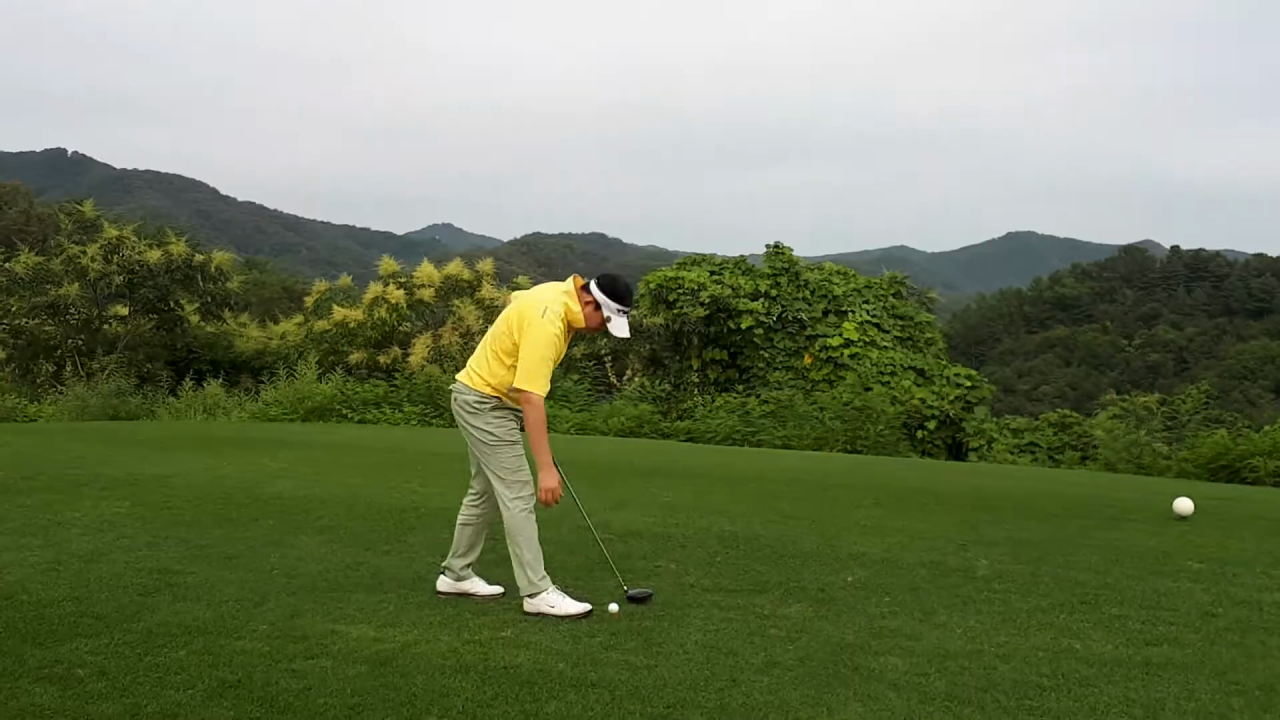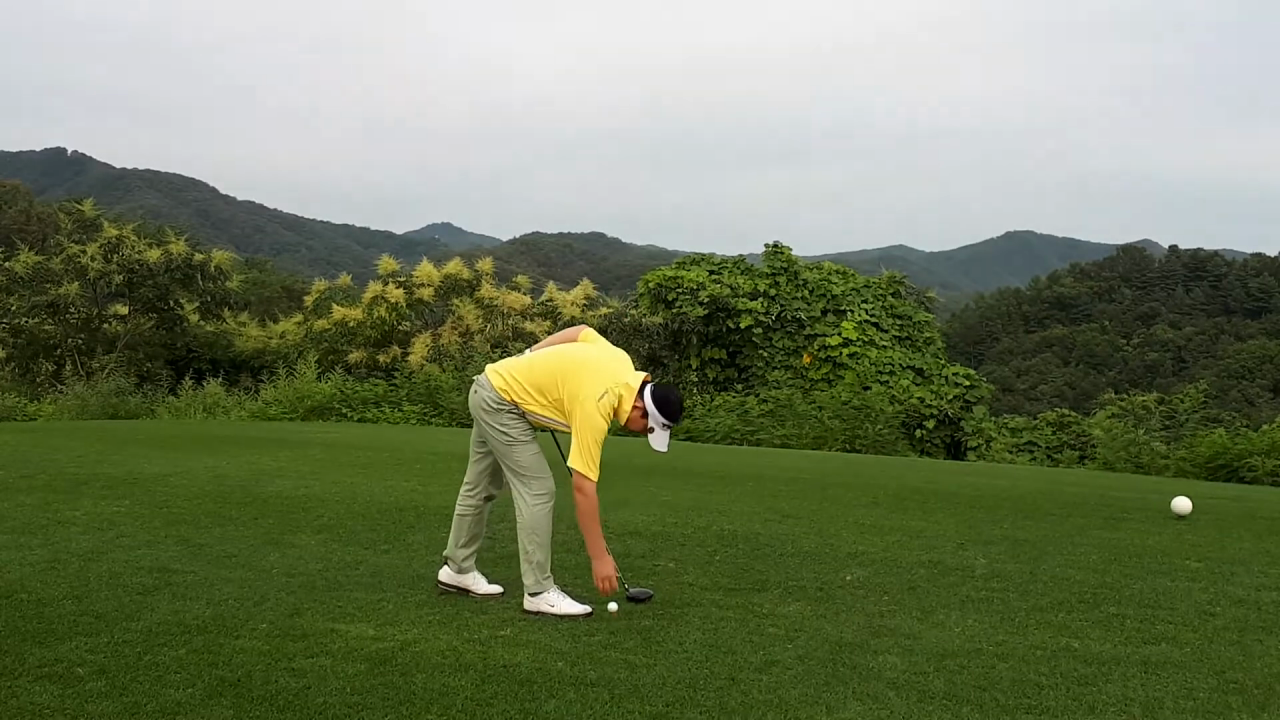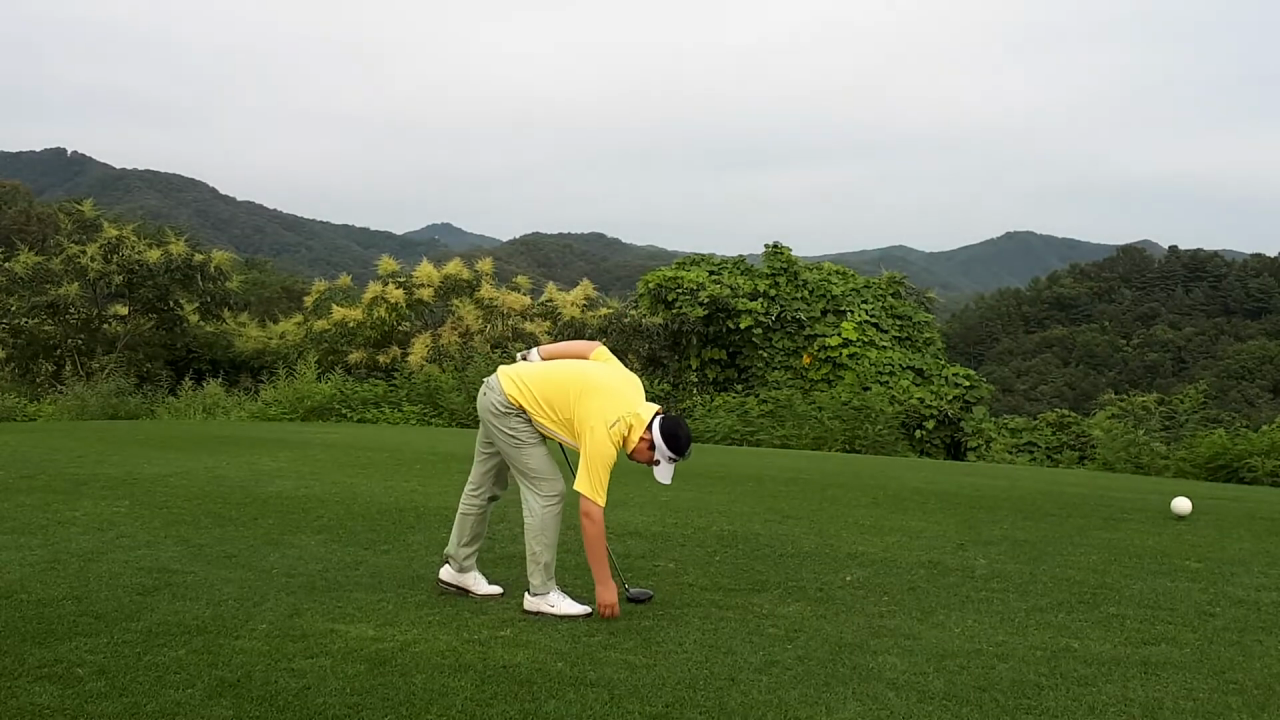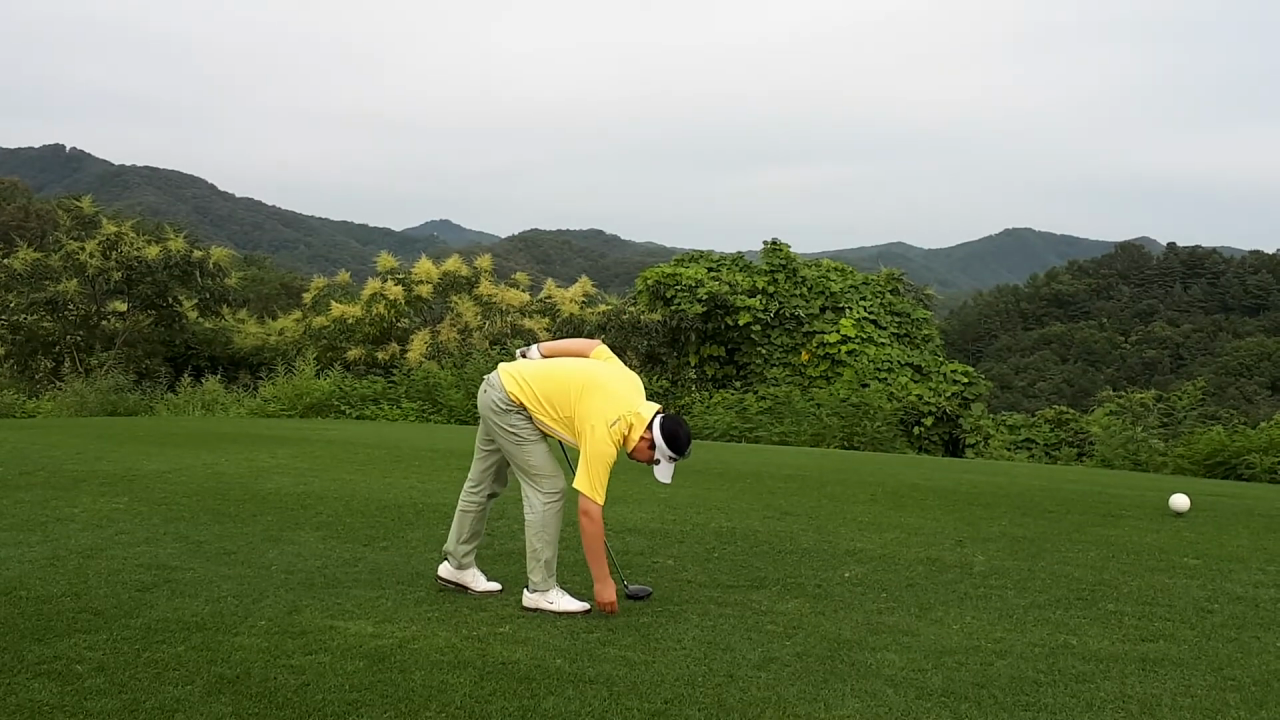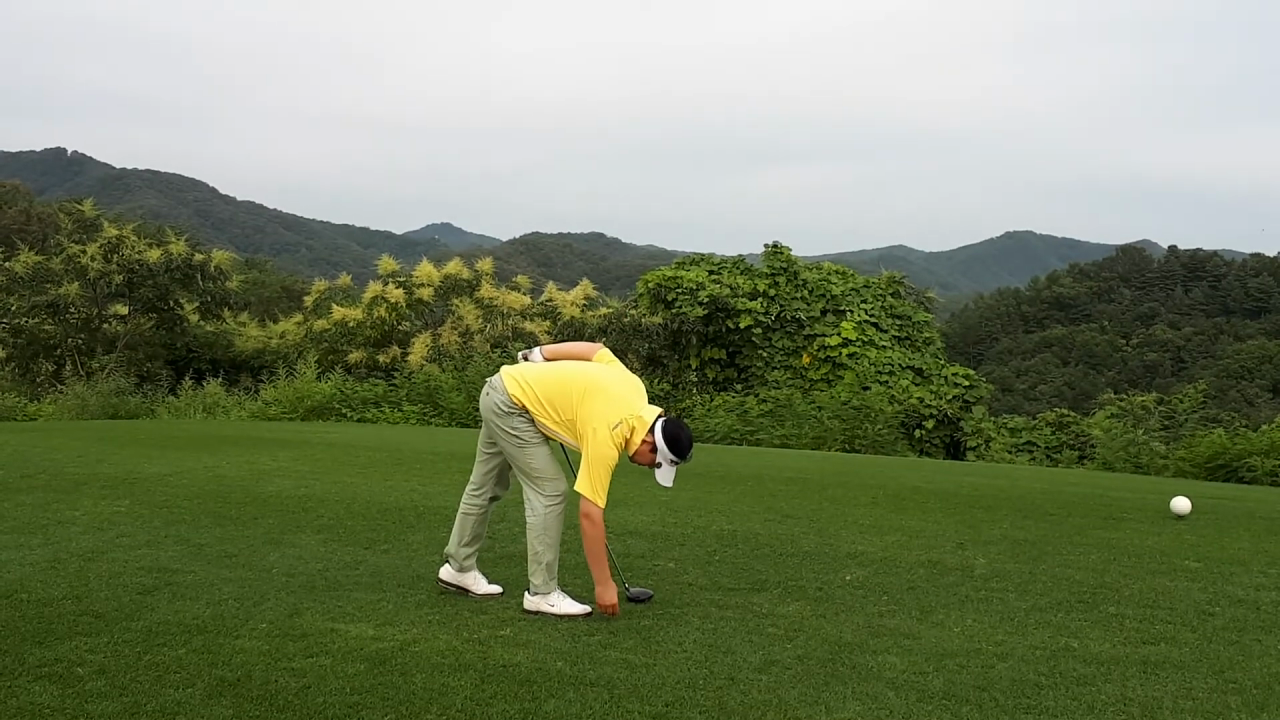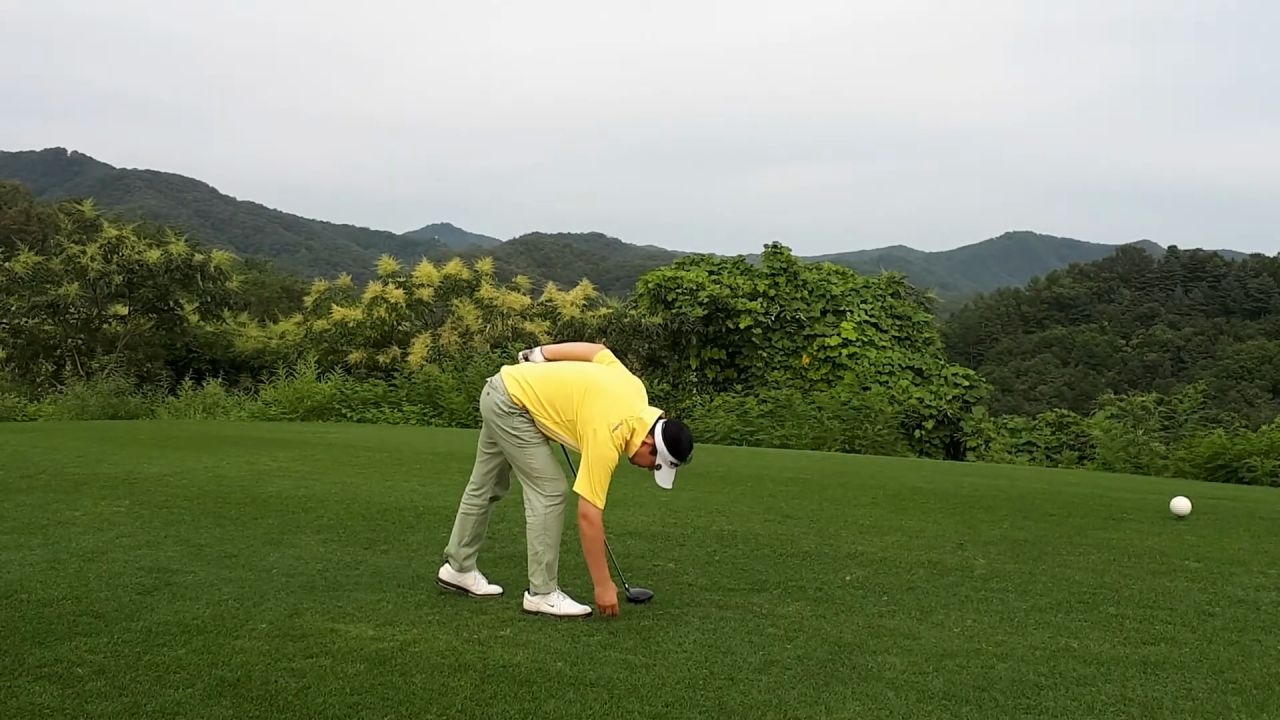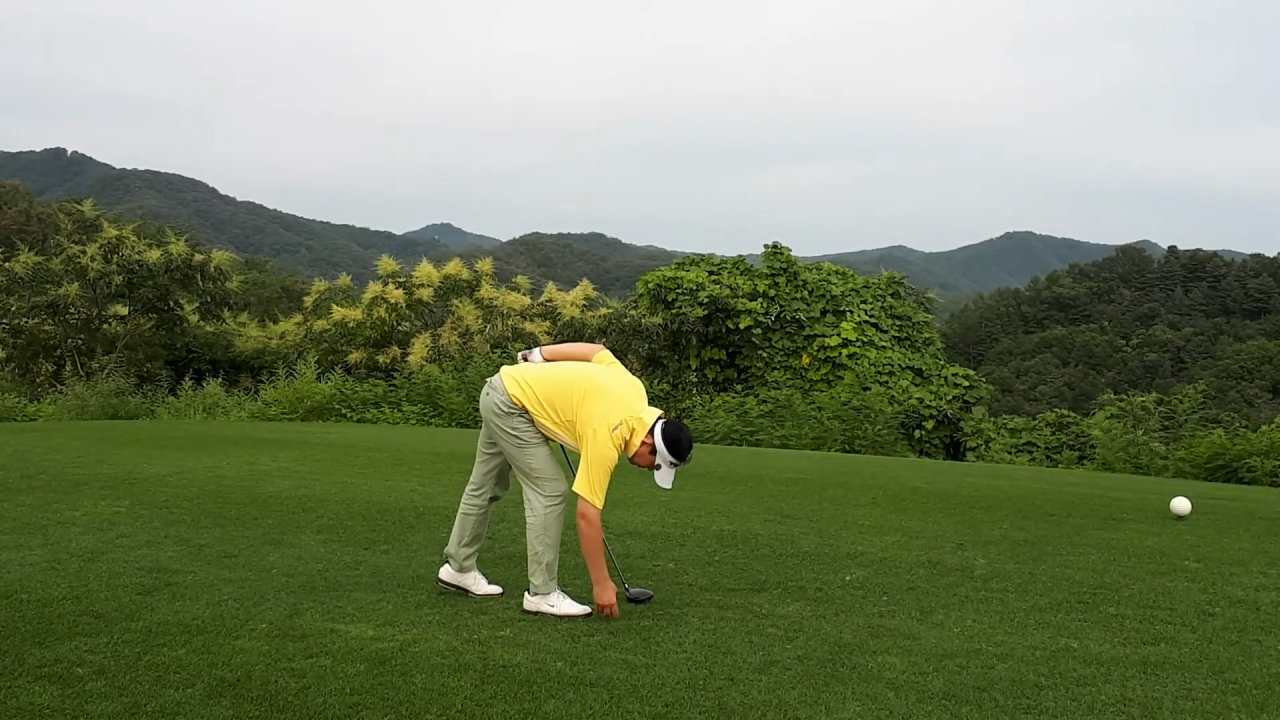
dt=0.4s
person 1, frame 1
left shoulder: (560, 293)
right shoulder: (549, 324)
left elbow: (515, 300)
right elbow: (531, 400)
right wrist: (546, 469)
left hip: (484, 396)
right hip: (483, 402)
left knee: (485, 492)
right knee: (518, 493)
left ankle: (457, 575)
right ankle: (537, 592)
person 1, frame 2
left shoulder: (623, 364)
right shoulder: (596, 408)
left elbow: (581, 332)
right elbow: (584, 487)
left wrist: (534, 362)
right wrist: (600, 557)
left hip: (493, 387)
right hip: (500, 401)
left knee: (481, 486)
right knee: (537, 490)
left ankle: (458, 569)
right ankle: (539, 592)
person 1, frame 3
left shoulder: (632, 388)
right shoulder: (605, 434)
left elbow: (594, 348)
right elbow: (590, 513)
left wrist: (536, 356)
right wrist: (604, 584)
left hip: (503, 388)
right hip: (508, 404)
left knee: (485, 487)
right knee: (547, 492)
left ankle: (459, 568)
right ankle: (541, 592)
person 1, frame 4
left shoulder: (633, 387)
right shoulder: (605, 433)
left elbow: (594, 346)
right elbow: (588, 511)
left wrist: (536, 352)
right wrist: (603, 582)
left hip: (503, 385)
right hip: (509, 401)
left knee: (485, 484)
right knee: (548, 489)
left ankle: (458, 564)
right ankle: (541, 589)
person 1, frame 5
left shoulder: (635, 390)
right shoulder: (607, 437)
left elbow: (596, 349)
right elbow: (590, 514)
left wrist: (537, 355)
right wrist: (604, 585)
left hip: (505, 389)
right hip: (511, 403)
left knee: (487, 487)
right knee: (550, 492)
left ankle: (459, 567)
right ankle: (542, 593)
person 1, frame 6
left shoulder: (635, 392)
right shoulder: (607, 438)
left elbow: (598, 350)
right elbow: (588, 515)
left wrist: (539, 355)
right wrist: (603, 585)
left hip: (506, 387)
right hip: (511, 404)
left knee: (486, 486)
right knee: (550, 493)
left ankle: (459, 567)
right ankle: (542, 593)
person 1, frame 7
left shoulder: (635, 392)
right shoulder: (607, 438)
left elbow: (597, 351)
right elbow: (587, 515)
left wrist: (538, 356)
right wrist: (602, 585)
left hip: (505, 389)
right hip: (511, 405)
left knee: (486, 487)
right knee: (550, 492)
left ankle: (458, 568)
right ankle: (542, 593)
